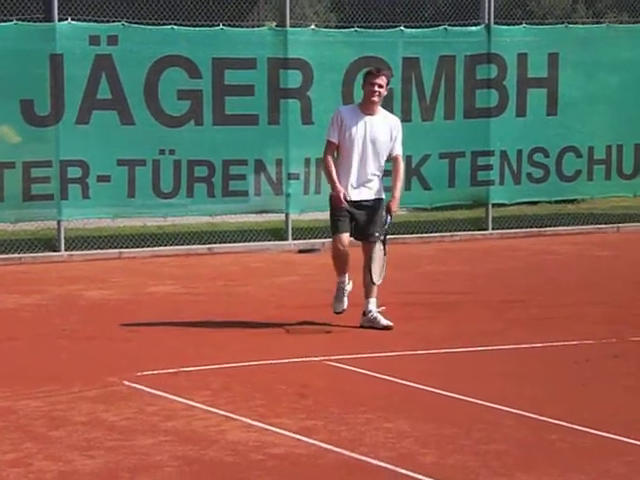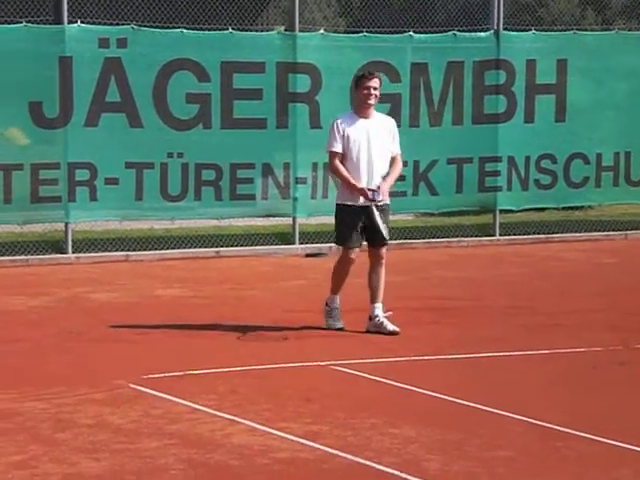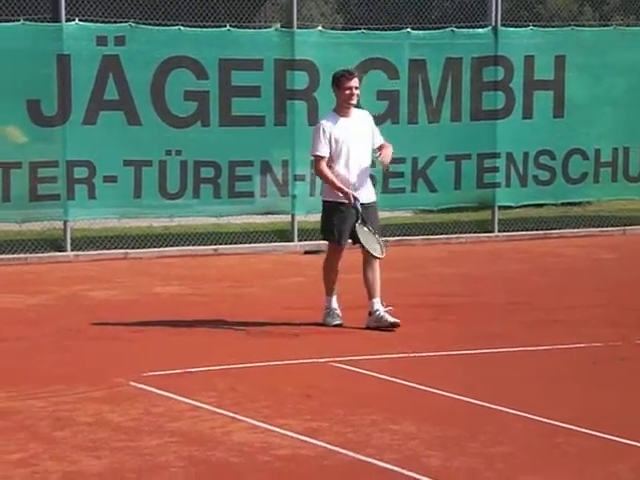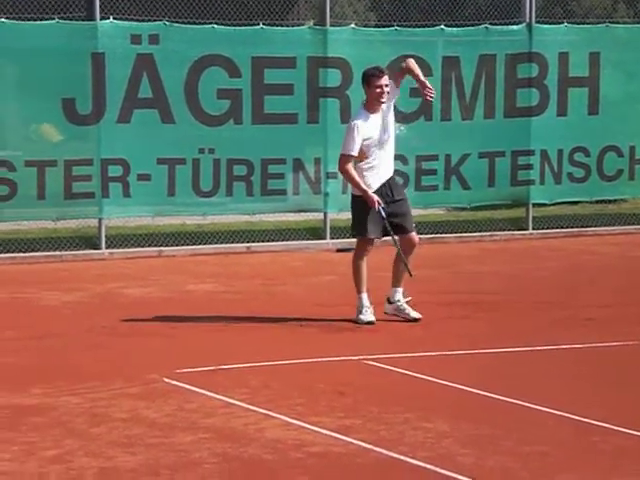
dt=0.3s
person 1, frame 1
left shoulder: (392, 123)
right shoulder: (342, 114)
left elbow: (397, 161)
right elbow: (328, 153)
left wrist: (396, 195)
right wrist: (335, 186)
left hip: (373, 198)
right hip: (343, 196)
left knee: (372, 251)
right knee: (340, 244)
left ankle: (370, 311)
right ankle: (343, 282)
person 1, frame 2
left shoulder: (388, 123)
right shoulder: (341, 123)
left elbow: (397, 161)
right elbow: (334, 163)
left wrist: (386, 184)
right wrist: (357, 188)
left hip: (379, 203)
right hip: (349, 202)
left knee: (379, 257)
right knee: (349, 256)
left ankle: (376, 316)
right ankle: (332, 303)
person 1, frame 3
left shoulder: (366, 118)
right shoulder: (326, 126)
left elbow: (381, 145)
right elbow: (319, 166)
left wrist: (387, 150)
right wrist: (343, 189)
left hip: (367, 197)
right hip: (337, 199)
left knee: (371, 252)
right knee: (335, 251)
left ankle: (376, 312)
right ankle: (331, 307)
person 1, frame 4
left shoulder: (388, 101)
right shoulder: (358, 124)
left elbow: (407, 64)
right elbow: (345, 165)
left wrist: (422, 81)
right wrist: (366, 193)
left hip: (390, 184)
right hip: (367, 192)
left knee: (411, 241)
right knee: (364, 246)
left ankle: (395, 300)
right ankle: (364, 305)
